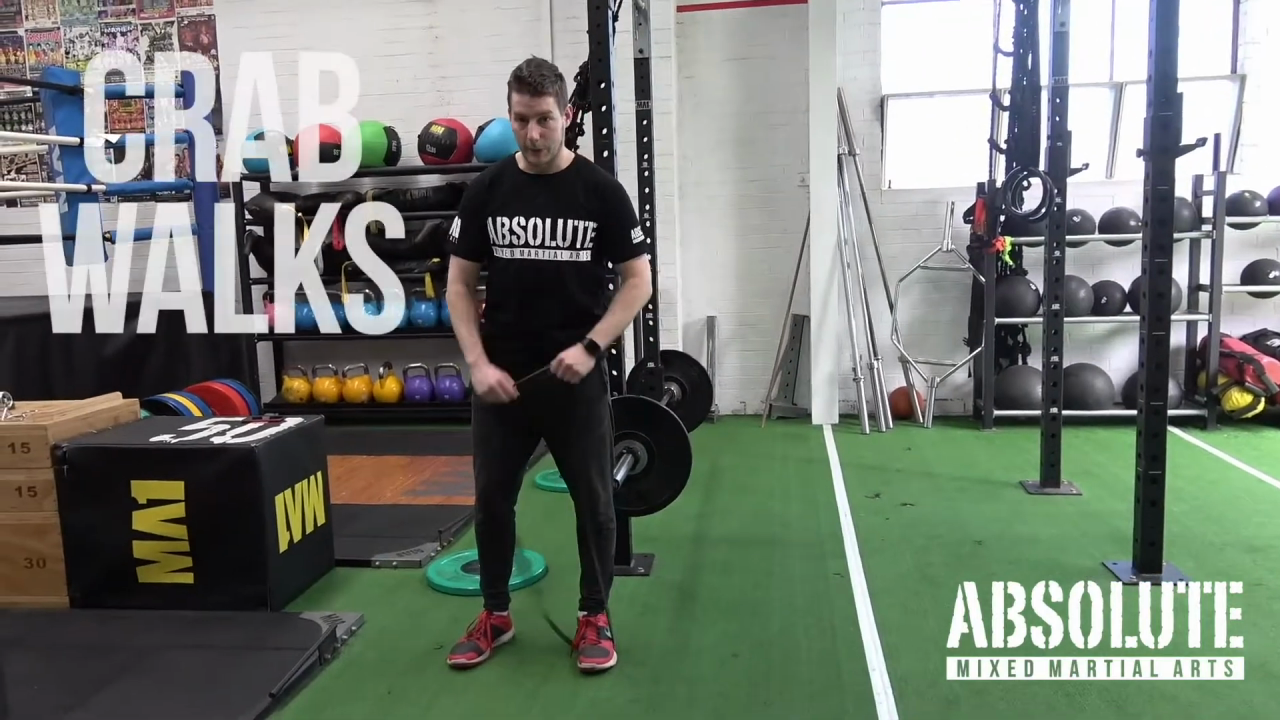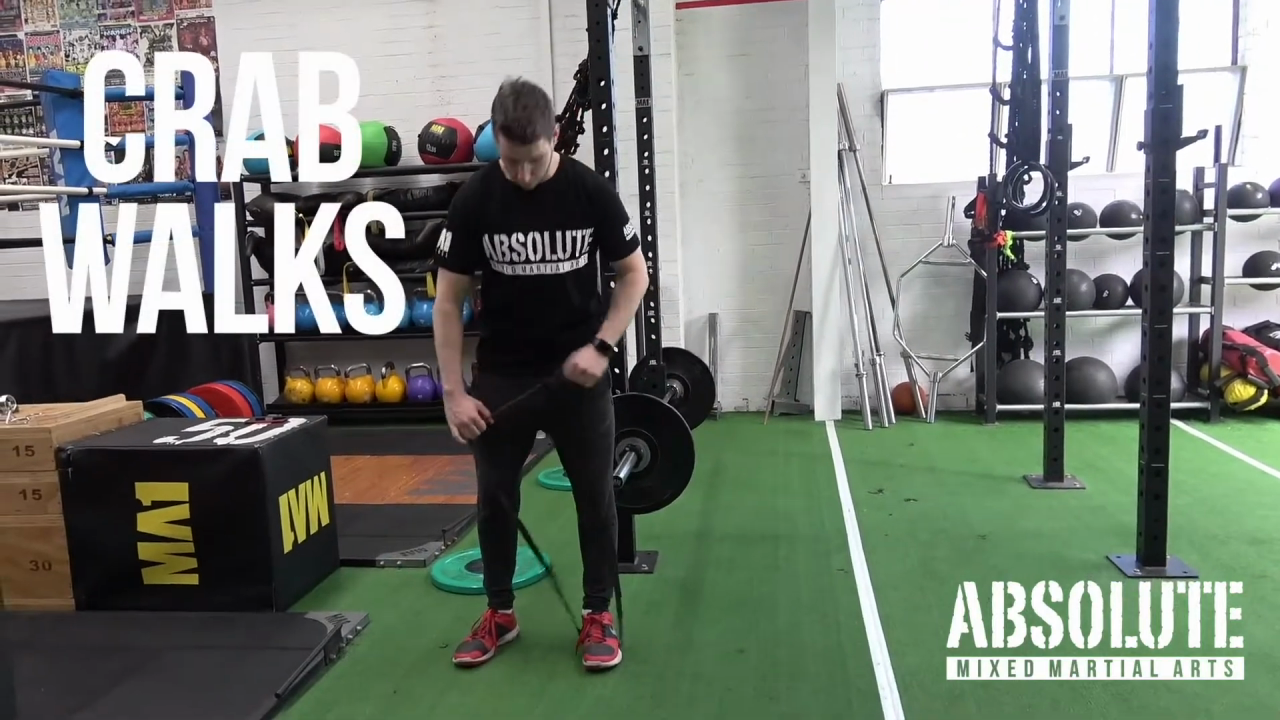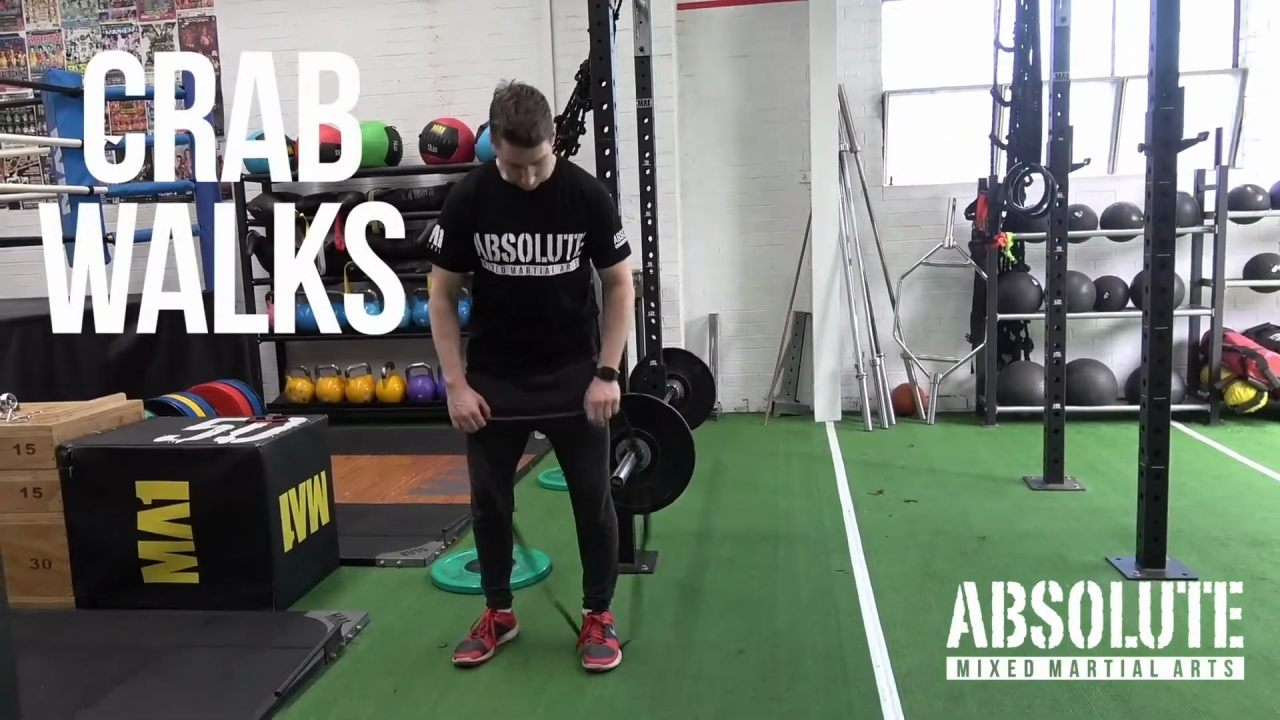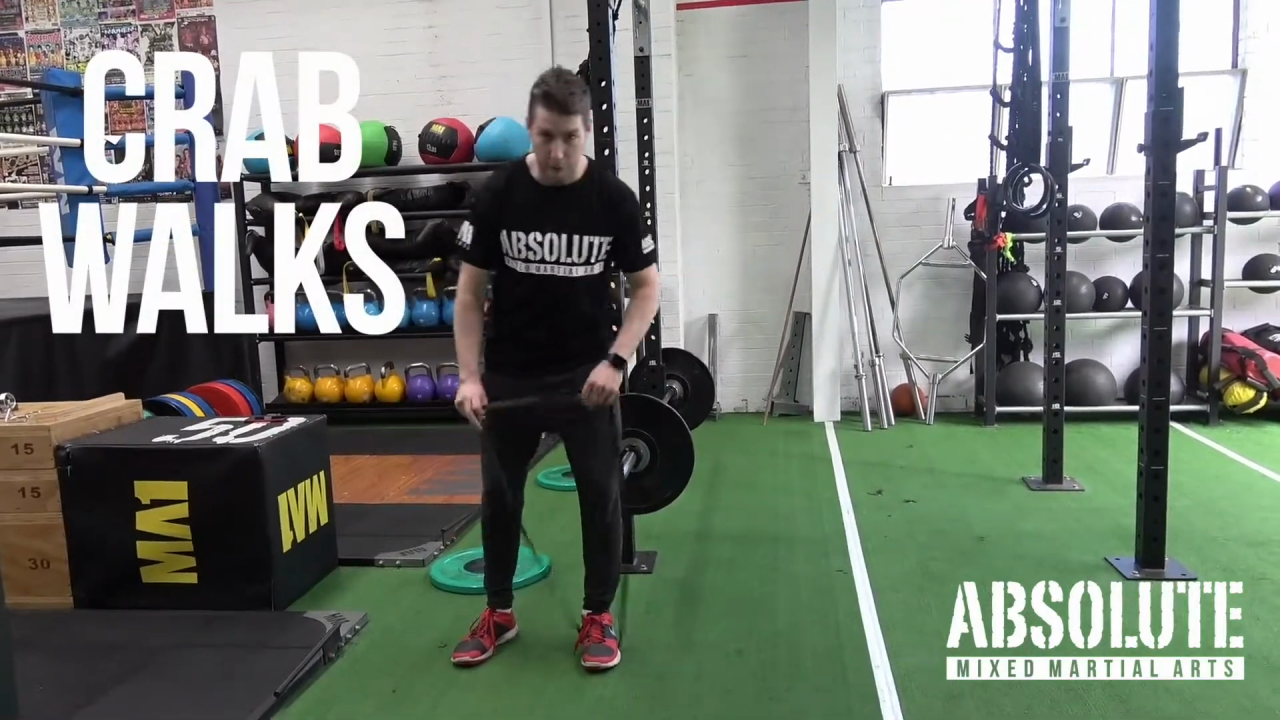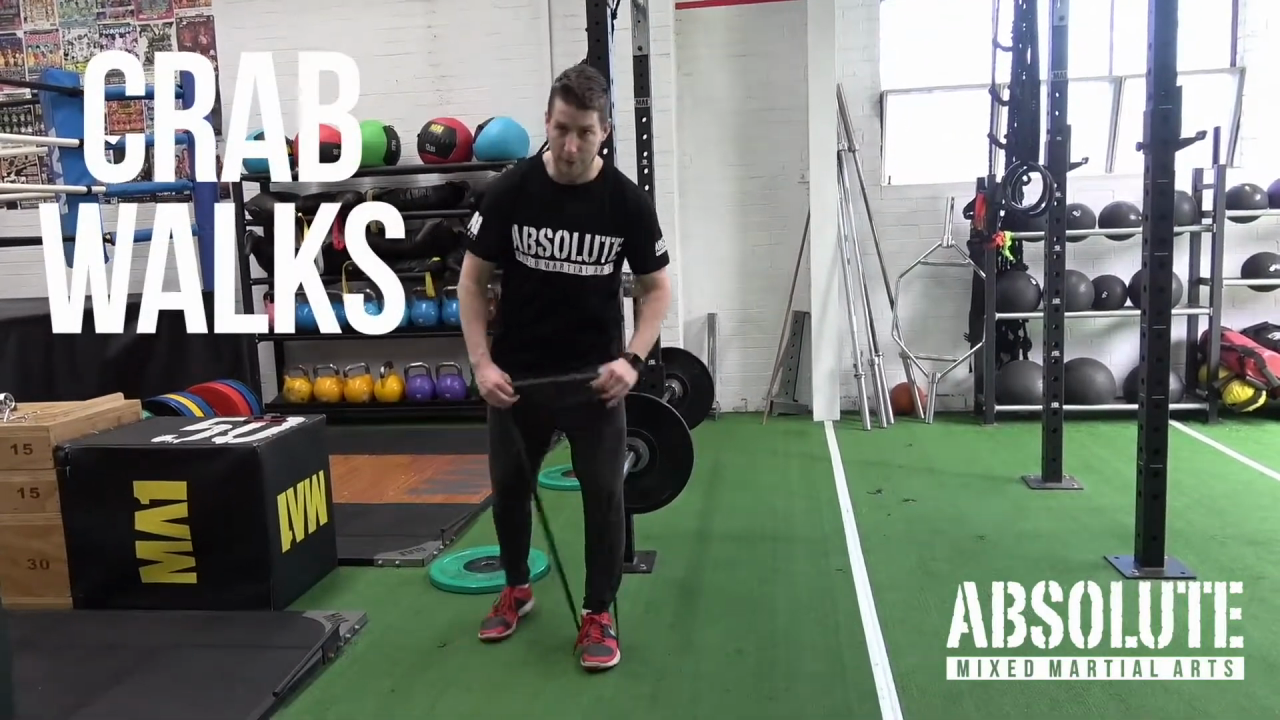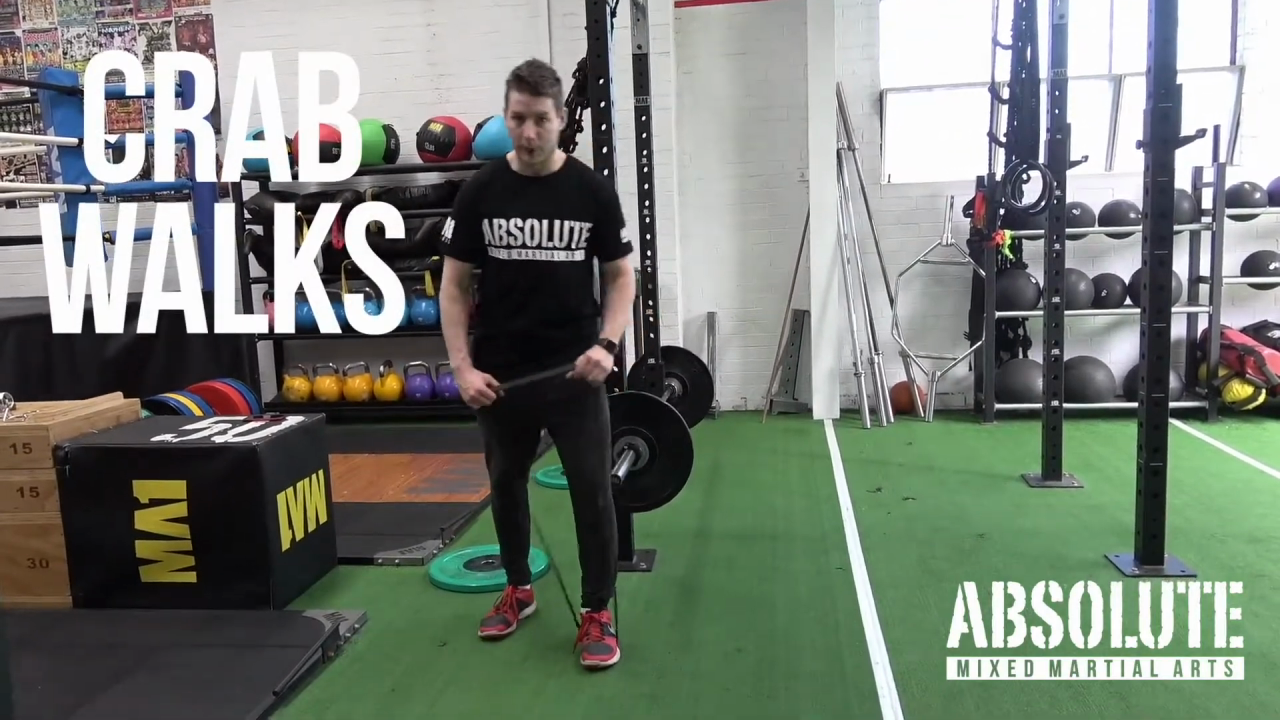
dt=0.5s
person 1, frame 1
left shoulder: (601, 191)
right shoulder: (486, 191)
left elbow: (637, 280)
right elbow: (459, 283)
left wrist: (590, 347)
right wrist: (477, 361)
left hip: (577, 377)
right hip: (503, 378)
left knee: (593, 501)
right knee: (492, 499)
left ankle: (593, 617)
right ankle: (495, 615)
person 1, frame 2
left shoulder: (591, 191)
right shoulder: (474, 200)
left elbow: (633, 274)
right elbow: (448, 298)
left wrist: (601, 346)
right wrist: (453, 390)
left hip: (578, 373)
right hip: (501, 377)
left knee: (595, 497)
right knee: (495, 498)
left ankle: (598, 615)
right ankle: (499, 614)
person 1, frame 3
left shoulder: (587, 195)
right shoulder: (468, 199)
left elbow: (619, 284)
right elbow: (442, 294)
left wrist: (607, 373)
right wrist: (456, 383)
left hip: (573, 374)
right hip: (494, 378)
left knee: (592, 498)
right knee: (489, 499)
left ankle: (598, 615)
right ankle: (498, 613)
person 1, frame 4
left shoulder: (614, 198)
right shoulder: (497, 195)
left elbow: (646, 286)
right elbow: (470, 291)
left wrist: (615, 360)
right wrist: (468, 375)
left hip: (586, 377)
right hip: (509, 376)
left knee: (601, 496)
right knee: (500, 497)
left ankle: (598, 616)
right ankle: (499, 613)
person 1, frame 5
left shoulder: (627, 201)
right shoulder: (509, 190)
left elbow: (656, 287)
right elbow: (473, 279)
left wrist: (631, 358)
right wrist: (481, 362)
left hip: (593, 375)
right hip: (517, 373)
left knee: (603, 495)
right knee: (509, 486)
left ankle: (598, 615)
right ankle: (516, 588)
person 1, frame 6
left shoulder: (592, 190)
right shoulder: (480, 192)
left elbow: (621, 275)
right elbow: (453, 285)
left wrist: (606, 344)
right wrist: (462, 366)
left hip: (574, 372)
right hip: (500, 373)
left knee: (592, 491)
right knee: (505, 485)
left ankle: (597, 612)
right ankle: (518, 589)
